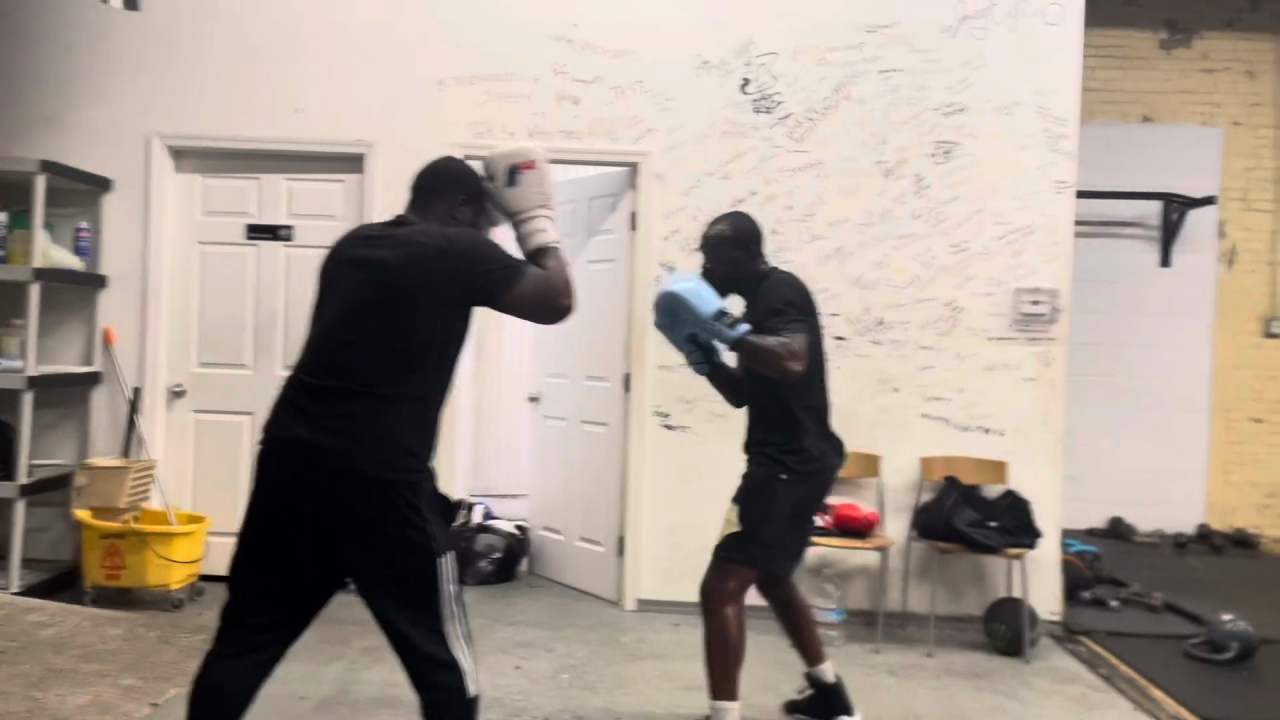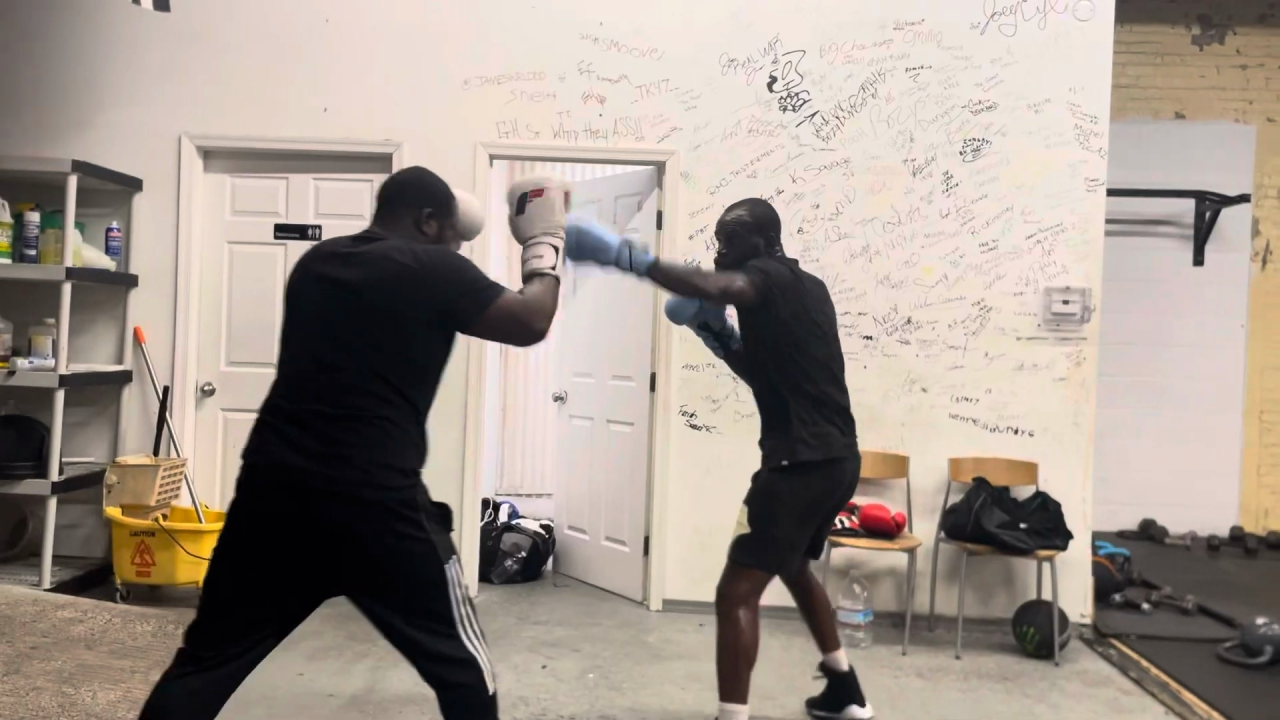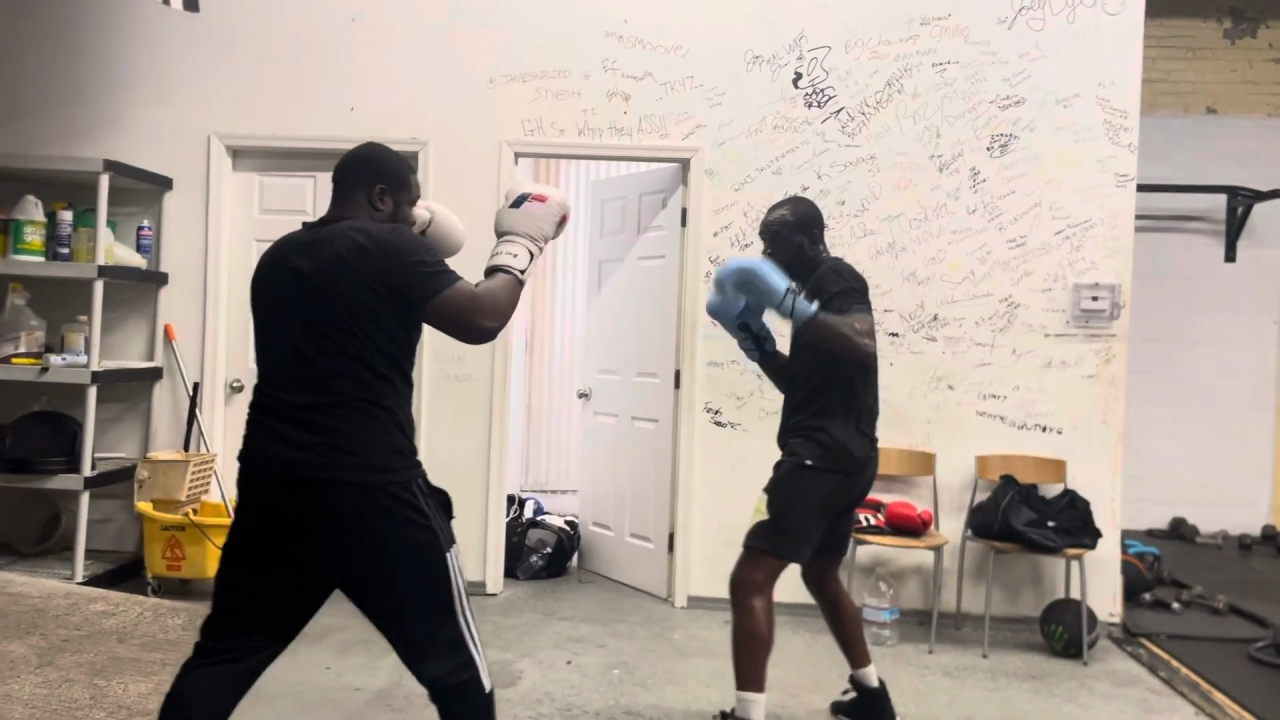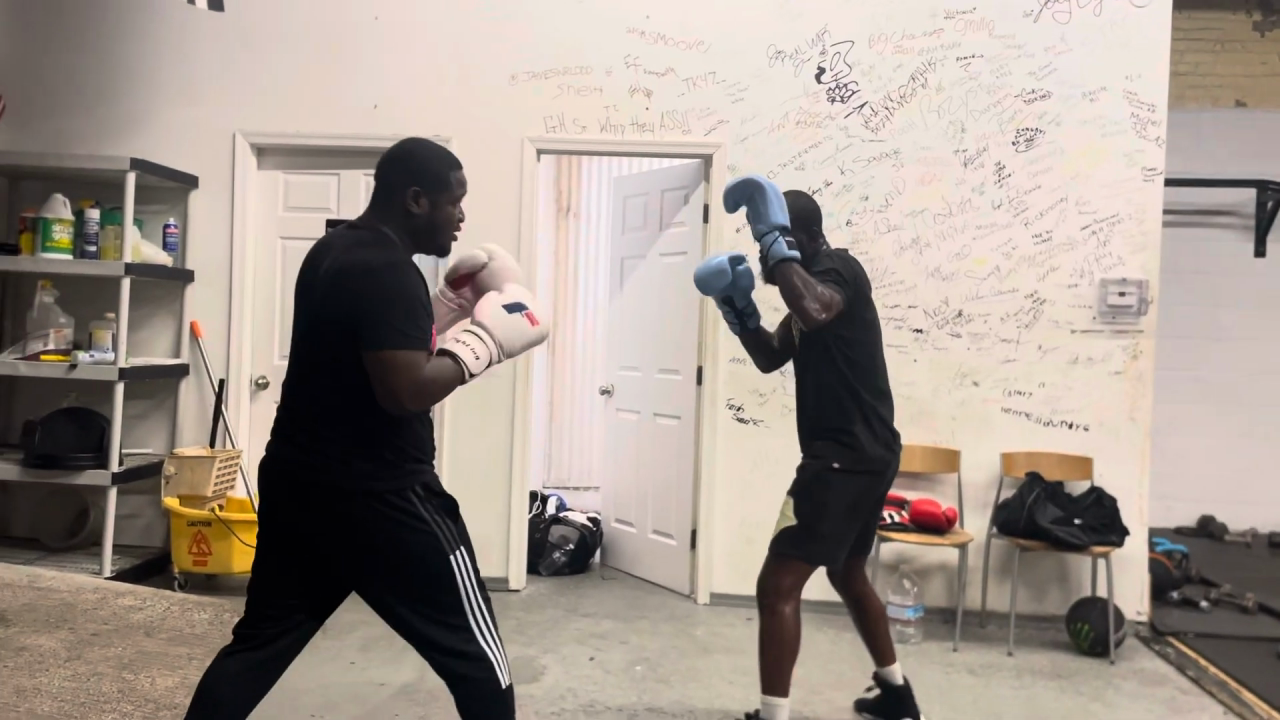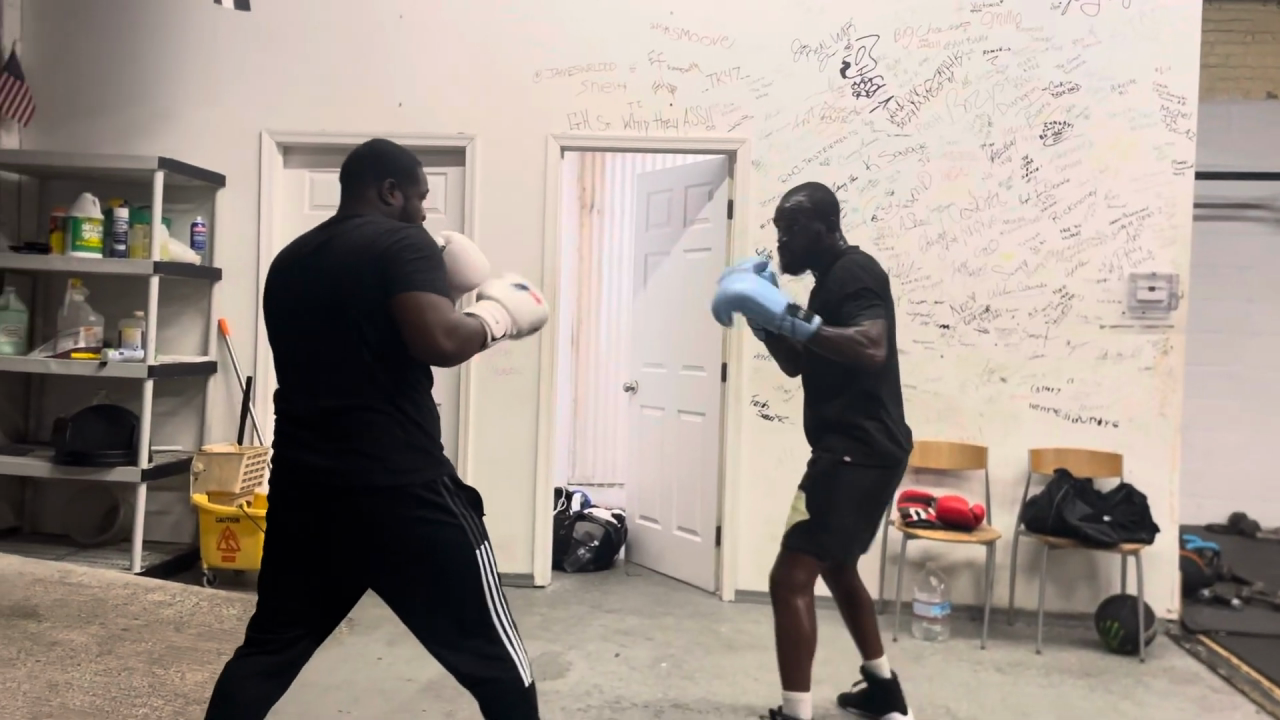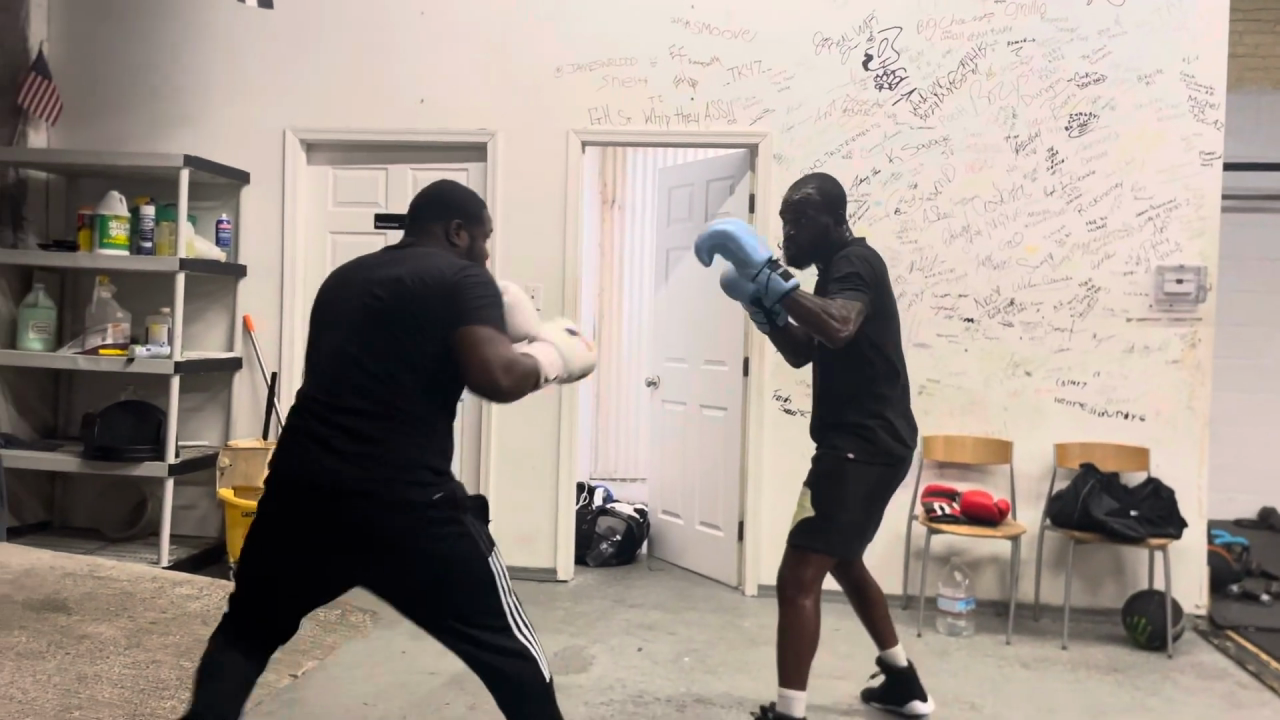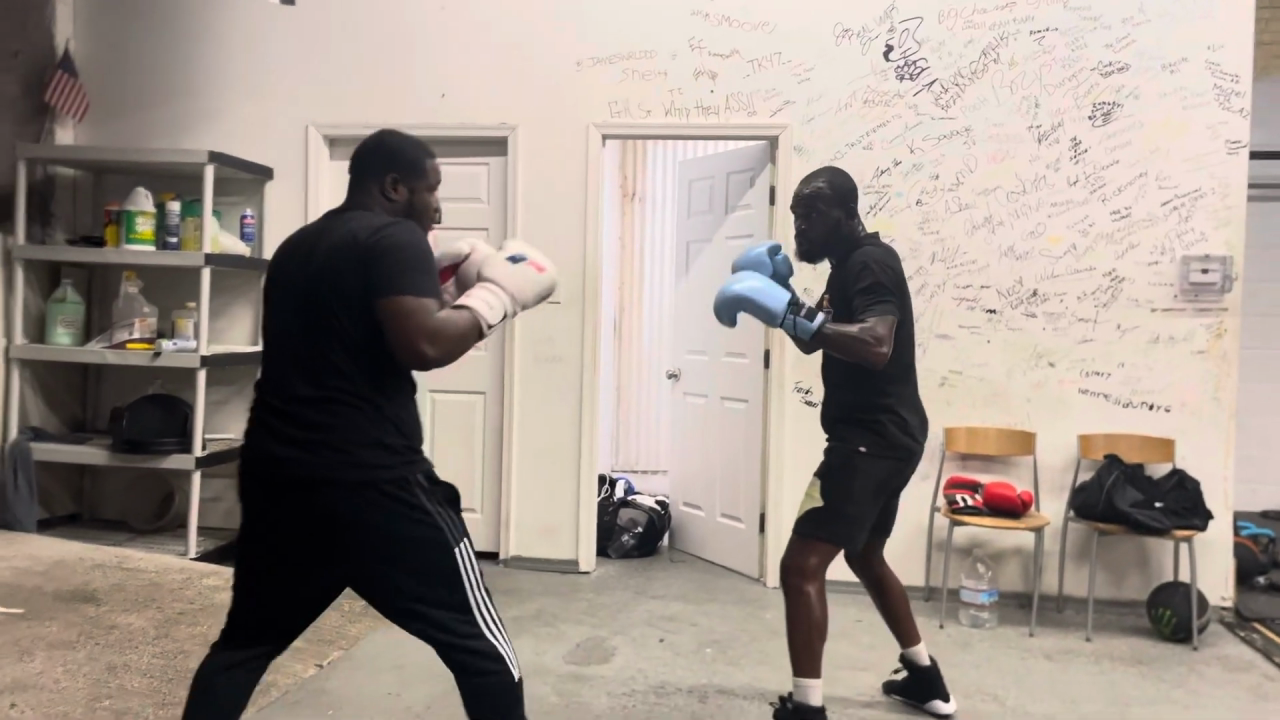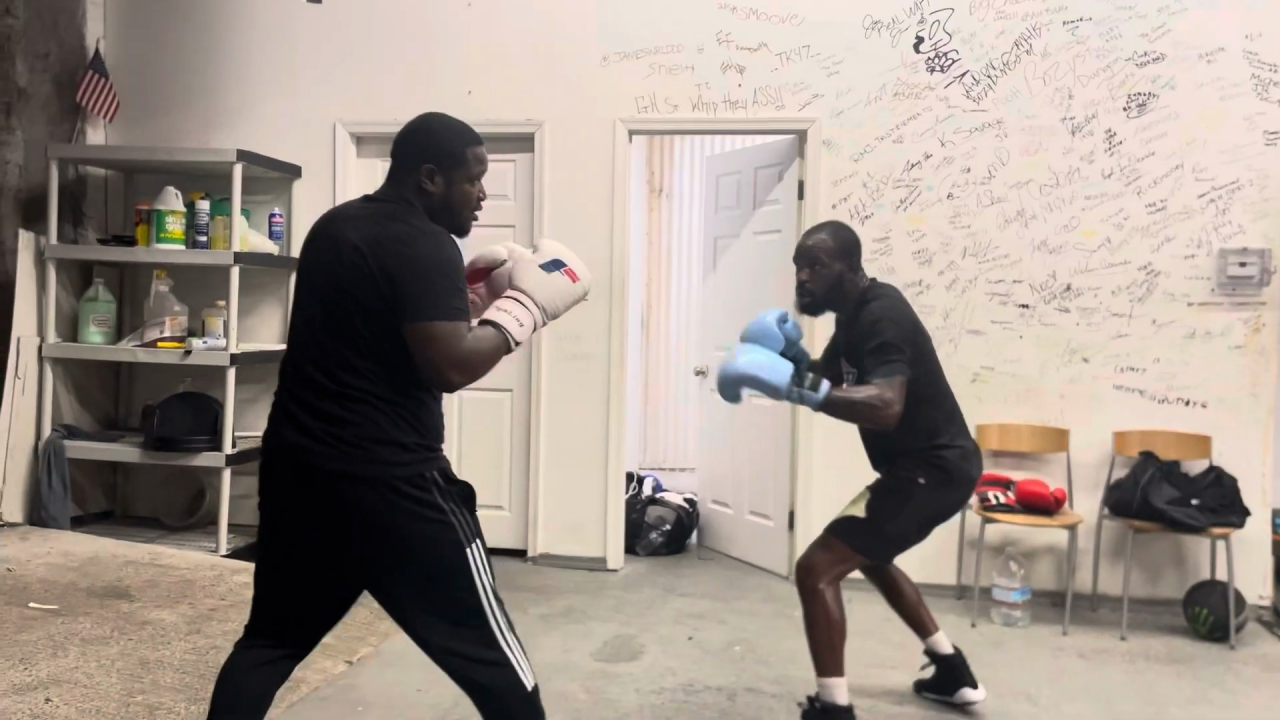
dt=0.4s
person 1, frame 1
left shoulder: (354, 246)
right shoulder: (456, 252)
right elbow: (554, 301)
right wrist: (534, 216)
left hip: (291, 461)
right hip: (380, 480)
left knee: (246, 637)
right knee: (442, 658)
person 1, frame 2
left shoulder: (316, 263)
right shoulder: (432, 271)
right elbow: (530, 322)
right wrist: (543, 243)
left hip: (273, 487)
right hip: (373, 500)
left knee: (208, 657)
right knee: (459, 665)
person 1, frame 3
left shoulder: (278, 258)
right shoulder: (390, 249)
right elbow: (480, 319)
right wrist: (520, 244)
left hip: (273, 483)
right hip: (371, 489)
left knee: (226, 651)
right knee: (452, 662)
person 1, frame 4
left shoulder: (333, 251)
right shoulder: (387, 271)
right elbow: (405, 391)
left wrist: (446, 308)
right wrist: (485, 339)
left hip: (297, 484)
right hip: (382, 495)
left knee: (258, 645)
right knee: (473, 655)
person 1, frame 5
left shoulder: (288, 262)
right shoulder: (401, 244)
right elbow: (439, 342)
right wrist: (497, 312)
left hip: (302, 485)
right hip: (401, 487)
left knee: (269, 648)
right knee: (492, 657)
person 1, frame 6
left shoulder: (344, 278)
right shoulder: (461, 279)
right elbow: (495, 378)
right wrist: (554, 356)
left hip: (304, 486)
right hip: (408, 501)
left knee: (245, 635)
right knee: (510, 654)
person 1, frame 7
left shoulder: (294, 248)
right shoulder: (394, 240)
right elbow: (424, 346)
left wrist: (434, 293)
right wrist: (497, 295)
left hip: (275, 474)
right hip: (373, 482)
left knee: (245, 641)
right knee: (479, 646)
person 1, frame 8
left shoulder: (333, 227)
right shoulder: (423, 246)
right elbow: (449, 366)
left wrist: (458, 295)
right wrist: (527, 304)
left hip: (296, 468)
right hip: (391, 482)
left knee: (270, 641)
right knee: (491, 658)
person 2, frame 1
left shoulder: (780, 292)
right shoulder: (762, 301)
left elbow: (791, 363)
right elbow: (746, 392)
left wrist: (723, 327)
right wrist: (704, 355)
left hip: (785, 466)
right hip: (794, 461)
left knee: (721, 589)
right knee: (770, 577)
person 2, frame 2
left shoulder: (770, 277)
right shoulder: (804, 286)
left elbow: (710, 286)
left wrist: (623, 254)
right wrist: (719, 336)
left hip: (801, 462)
right hip: (833, 459)
left knee: (737, 593)
right knee: (793, 568)
person 2, frame 3
left shoulder: (837, 279)
right shoulder: (820, 287)
left elbow: (862, 343)
right elbow: (797, 379)
left wrist: (792, 302)
right wrist: (754, 333)
left hip: (820, 457)
right hip: (846, 458)
left knee: (750, 581)
right knee: (820, 573)
person 2, frame 4
left shoulder: (836, 268)
right shoulder: (815, 276)
left elbow: (813, 312)
right elbow: (771, 357)
left wrist: (774, 242)
right wrist: (738, 309)
left hip: (843, 457)
right hip: (864, 454)
left knee: (778, 585)
right knee: (847, 572)
person 2, frame 5
left shoulder: (856, 273)
right shoulder: (831, 280)
left elbow: (872, 351)
right elbow: (798, 365)
left wrist: (791, 318)
right wrist: (767, 319)
left hip: (855, 451)
right hip: (867, 450)
left knee: (791, 579)
right knee: (836, 568)
person 2, frame 6
left shoulder: (855, 263)
right shoulder: (839, 267)
left elbow: (837, 327)
right elbow: (803, 352)
left wrist: (768, 276)
right wrist: (762, 307)
left hip: (860, 446)
right hip: (873, 443)
left knee: (798, 577)
right knee: (844, 560)
person 2, frame 7
left shoulder: (870, 262)
right shoulder: (850, 264)
left elbow: (875, 346)
right elbow: (816, 341)
left wrist: (789, 313)
right wrist: (781, 294)
left hip: (871, 440)
right hip: (885, 438)
left knee: (802, 566)
right knee: (865, 555)
person 2, frame 8
left shoulder: (882, 318)
right shoulder: (855, 313)
left elbow: (884, 408)
right elbow: (833, 384)
left wrist: (794, 383)
right wrist: (788, 359)
left hip: (932, 470)
right hip: (932, 465)
left knee: (816, 570)
right knee: (869, 554)
right ankle: (953, 671)
